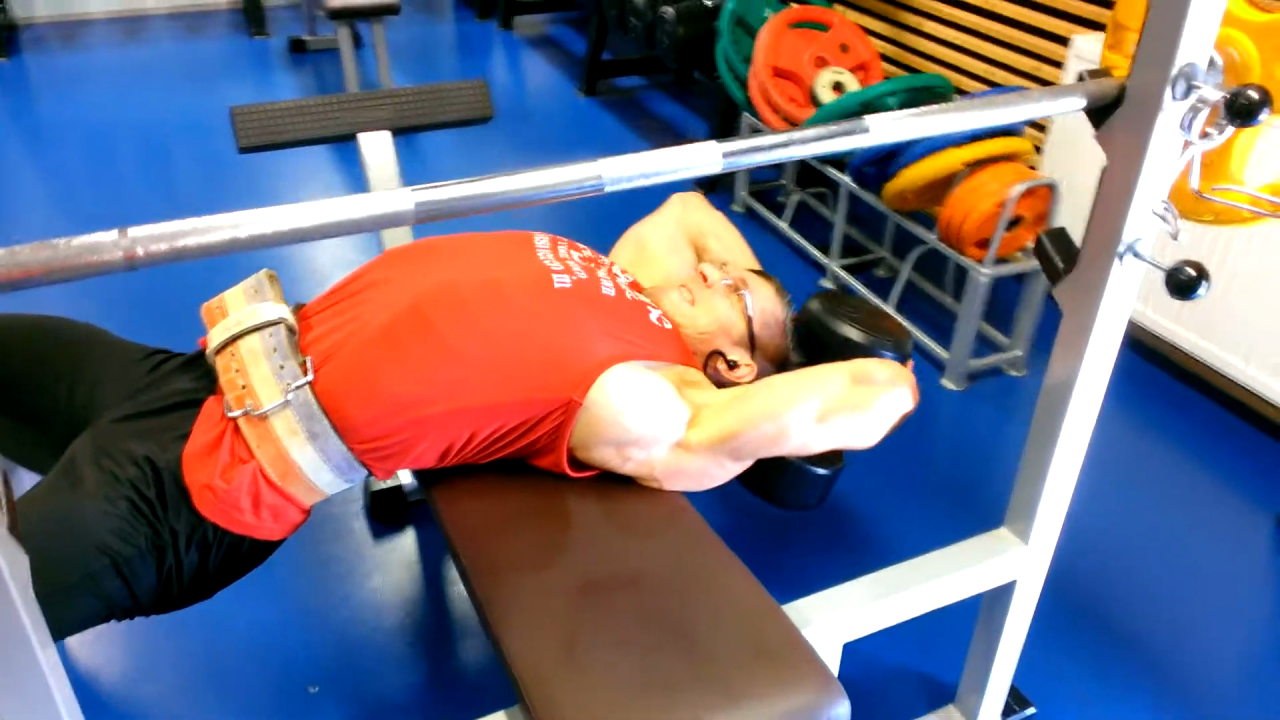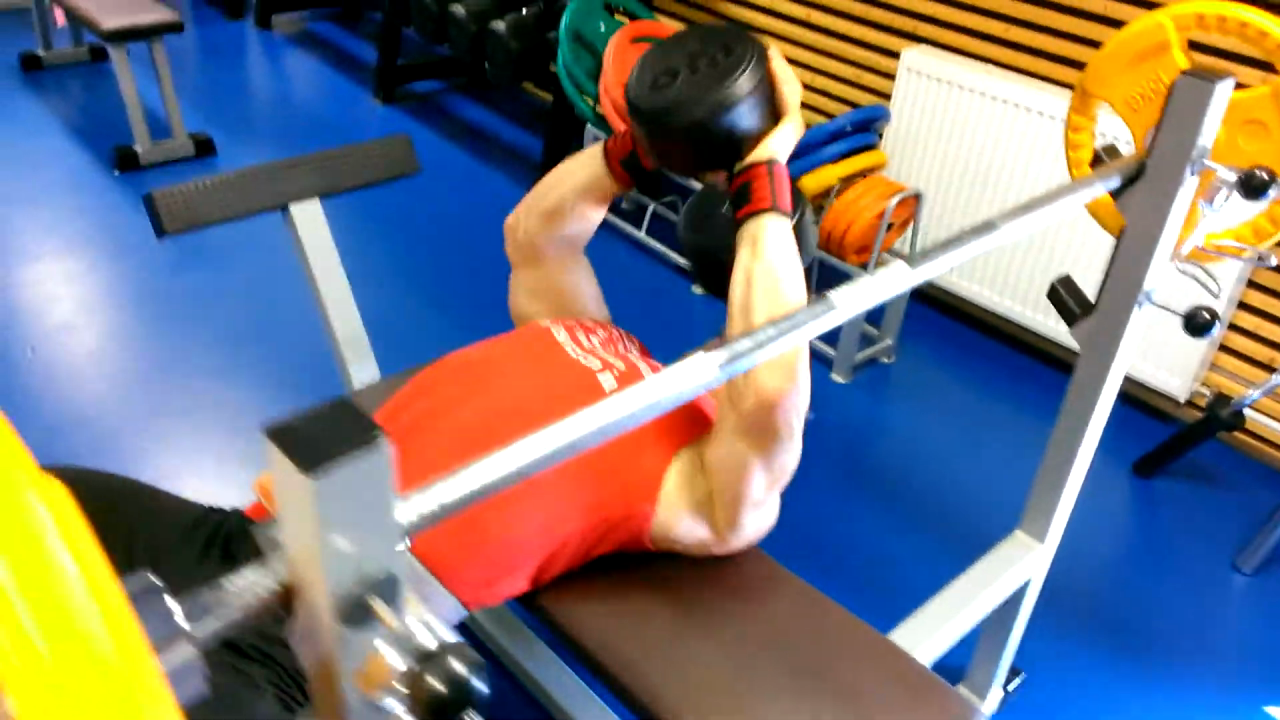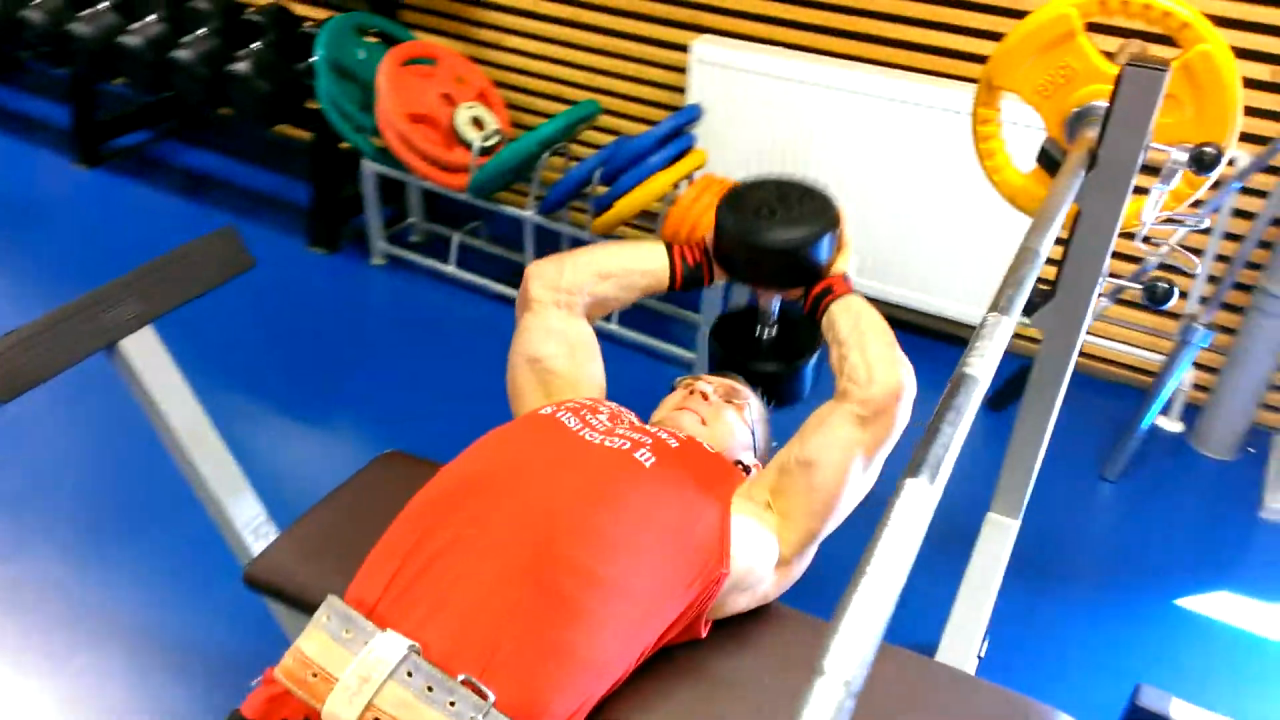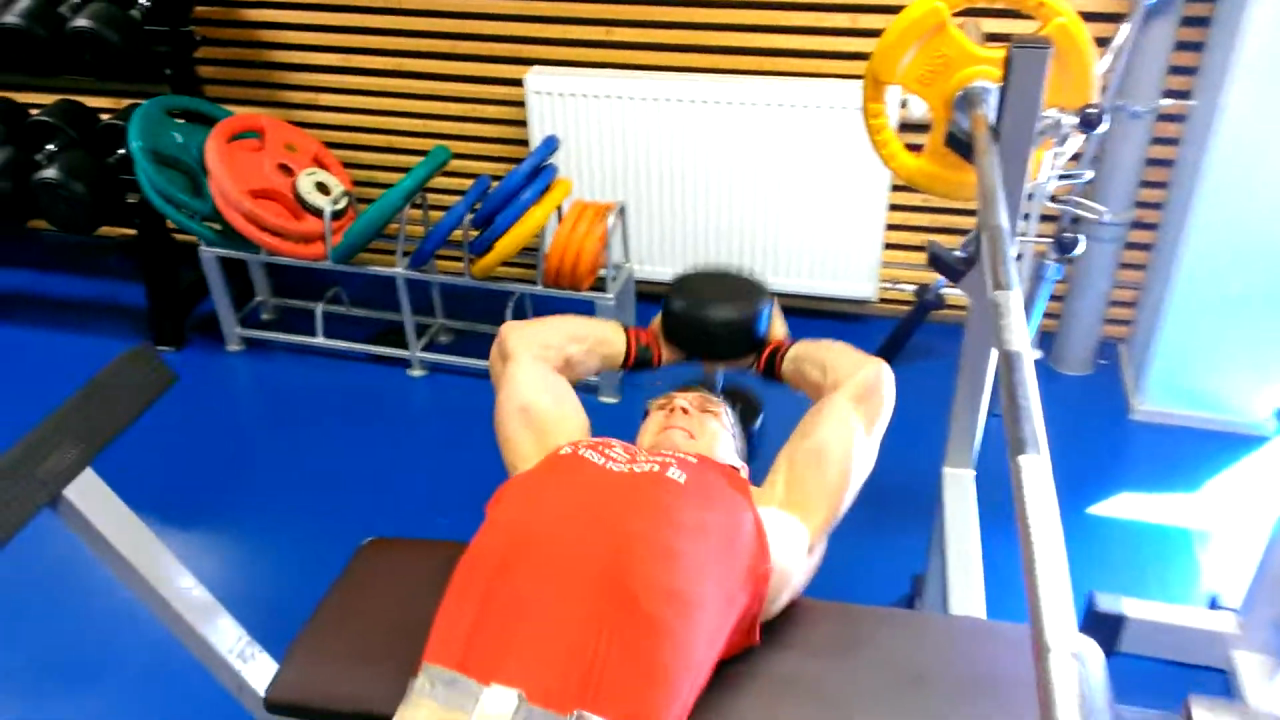
dt=1s
person 1, frame 1
left shoulder: (649, 409)
right shoulder: (637, 289)
left elbow: (873, 395)
right elbow: (690, 211)
left wrist: (841, 359)
right wrist: (777, 300)
person 1, frame 2
left shoulder: (724, 492)
right shoulder: (600, 348)
left elbow: (771, 387)
right elbow: (534, 231)
left wrist: (764, 179)
right wrist: (640, 147)
person 1, frame 3
left shoulder: (746, 526)
right shoulder: (565, 411)
left elbow: (881, 396)
right elbow: (547, 286)
left wrist: (829, 288)
right wrist: (698, 258)
person 1, frame 4
left shoulder: (761, 522)
right shoulder: (567, 457)
left elbow: (865, 383)
right elbow: (520, 346)
left wrist: (777, 353)
right wrist: (648, 345)
